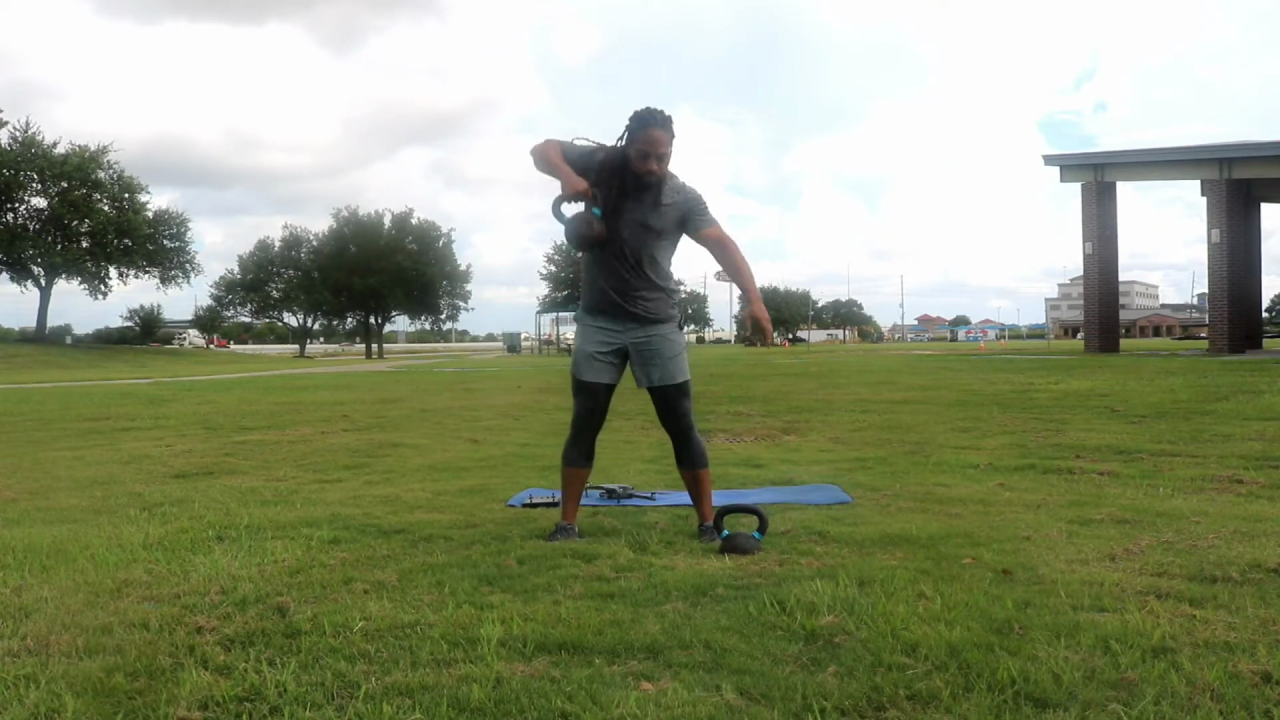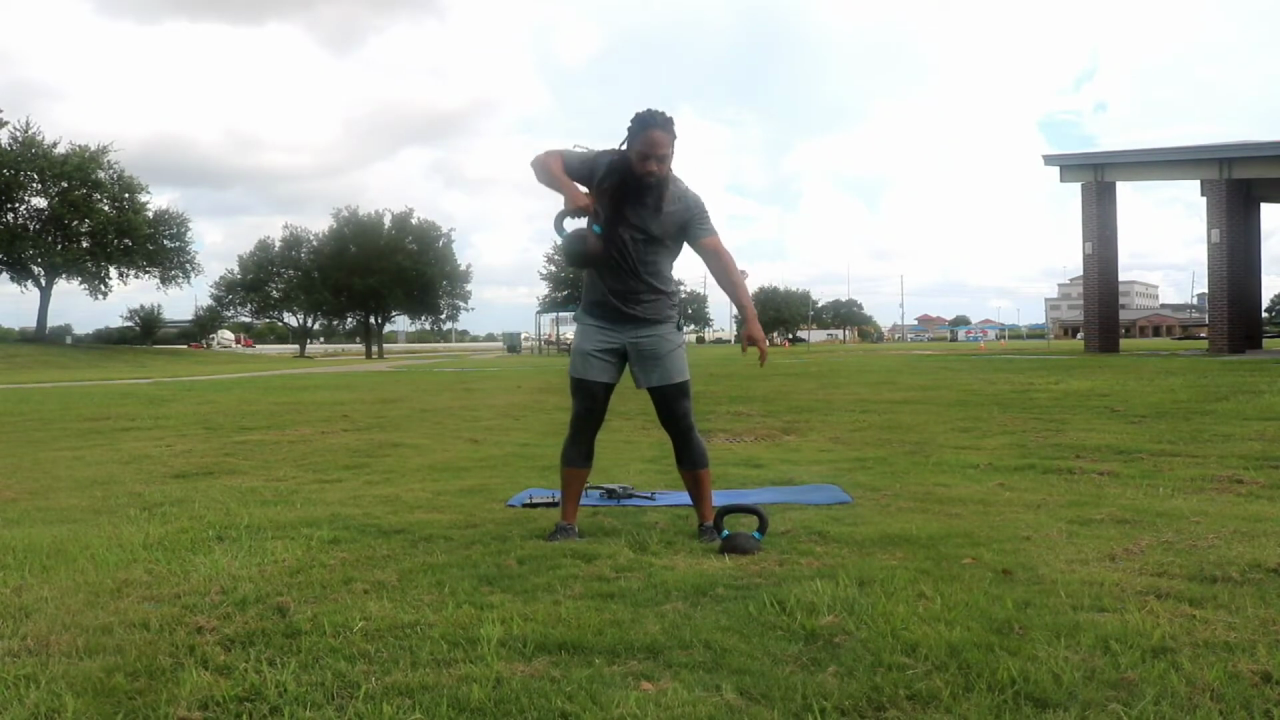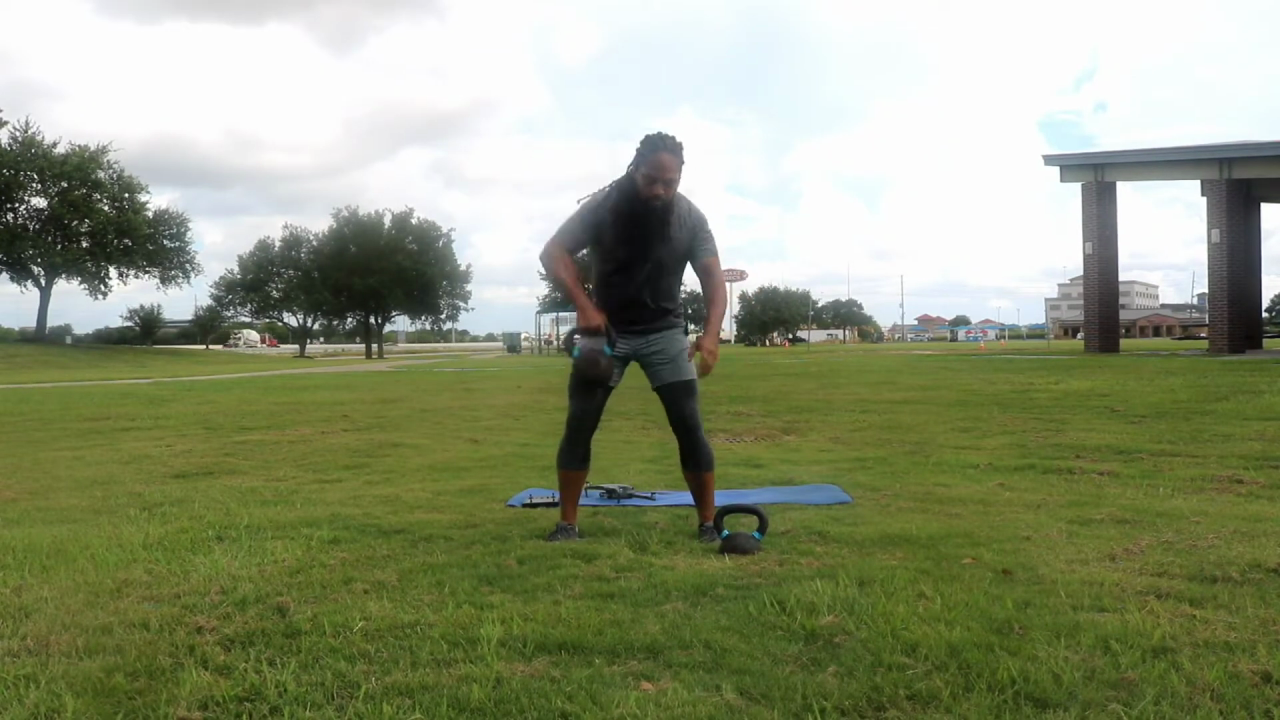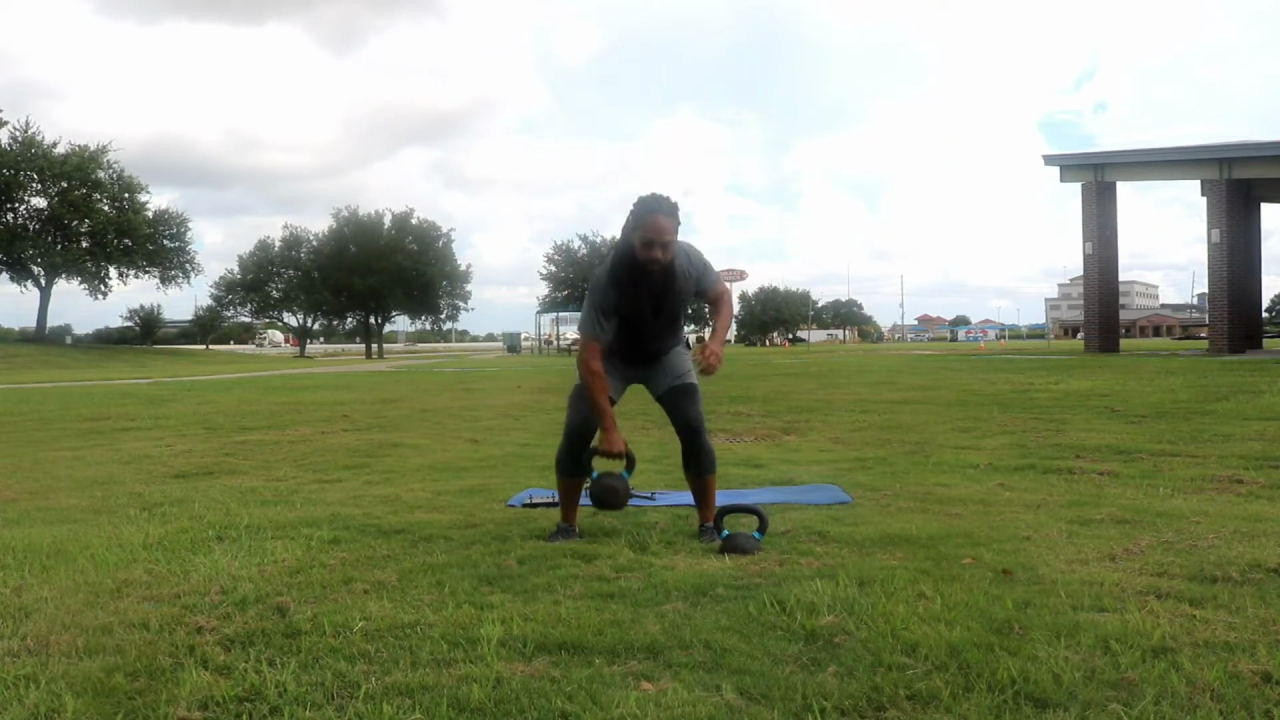
dt=0.2s
person 1, frame 1
left shoulder: (682, 196)
right shoulder: (602, 165)
left elbow: (722, 245)
right elbow: (543, 149)
left wrist: (753, 299)
right wrist: (565, 175)
left hip: (657, 324)
right hip: (599, 322)
left knee: (680, 425)
right knee: (585, 424)
left ankle: (707, 523)
right ankle: (567, 523)
person 1, frame 2
left shoulder: (684, 199)
right shoulder: (605, 170)
left elbow: (718, 257)
right elbow: (543, 160)
left wrist: (749, 318)
right wrist: (568, 188)
left hip: (657, 325)
right hip: (599, 323)
left knee: (680, 425)
right knee: (583, 424)
left ankle: (707, 523)
right ankle: (567, 523)
person 1, frame 3
left shoulder: (690, 217)
right shoulder: (605, 207)
left elbow: (713, 280)
right elbow: (553, 252)
left wrist: (712, 333)
right wrist: (583, 304)
left hip: (665, 333)
right hip: (607, 329)
left knee: (688, 423)
right knee: (580, 423)
left ankle: (708, 523)
right ankle: (566, 523)
person 1, frame 4
left shoulder: (692, 261)
right shoulder: (608, 279)
left elbow: (720, 298)
right elbow: (590, 359)
left wrist: (716, 339)
right wrist: (609, 428)
left hip: (667, 355)
right hip: (614, 357)
left knee: (693, 427)
right knee: (577, 429)
left ankle: (708, 524)
right ankle: (566, 523)
